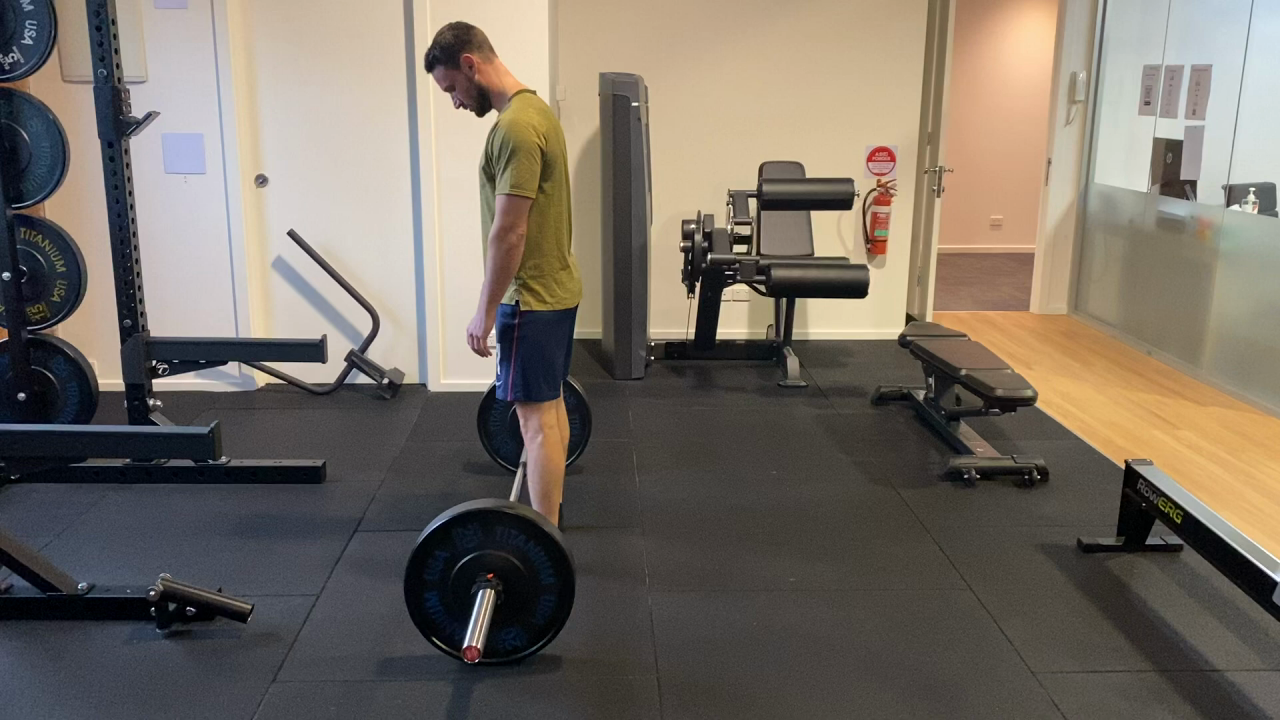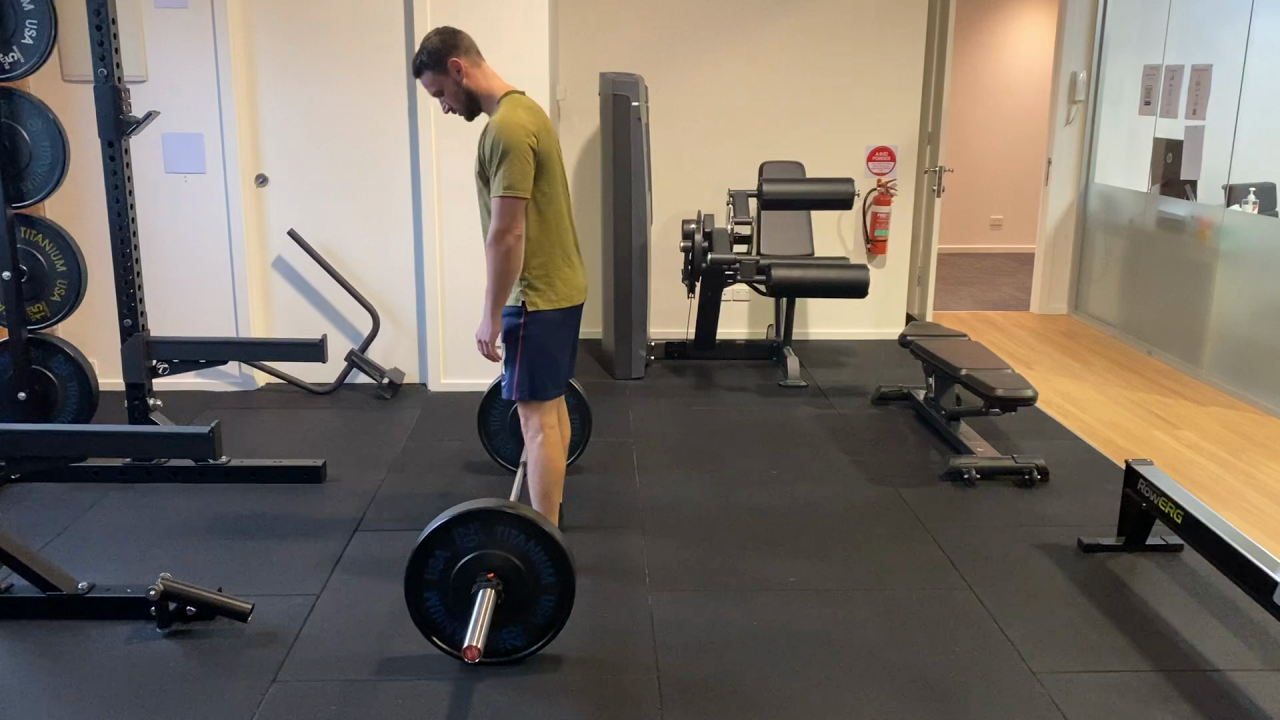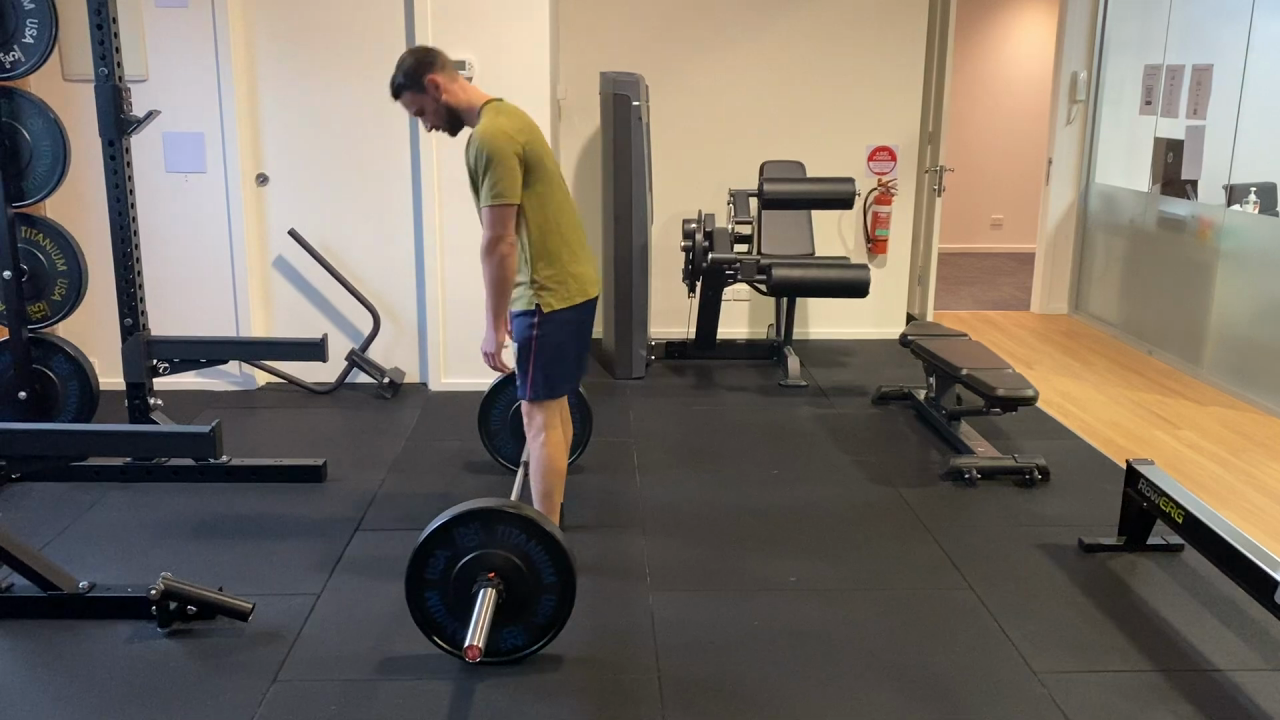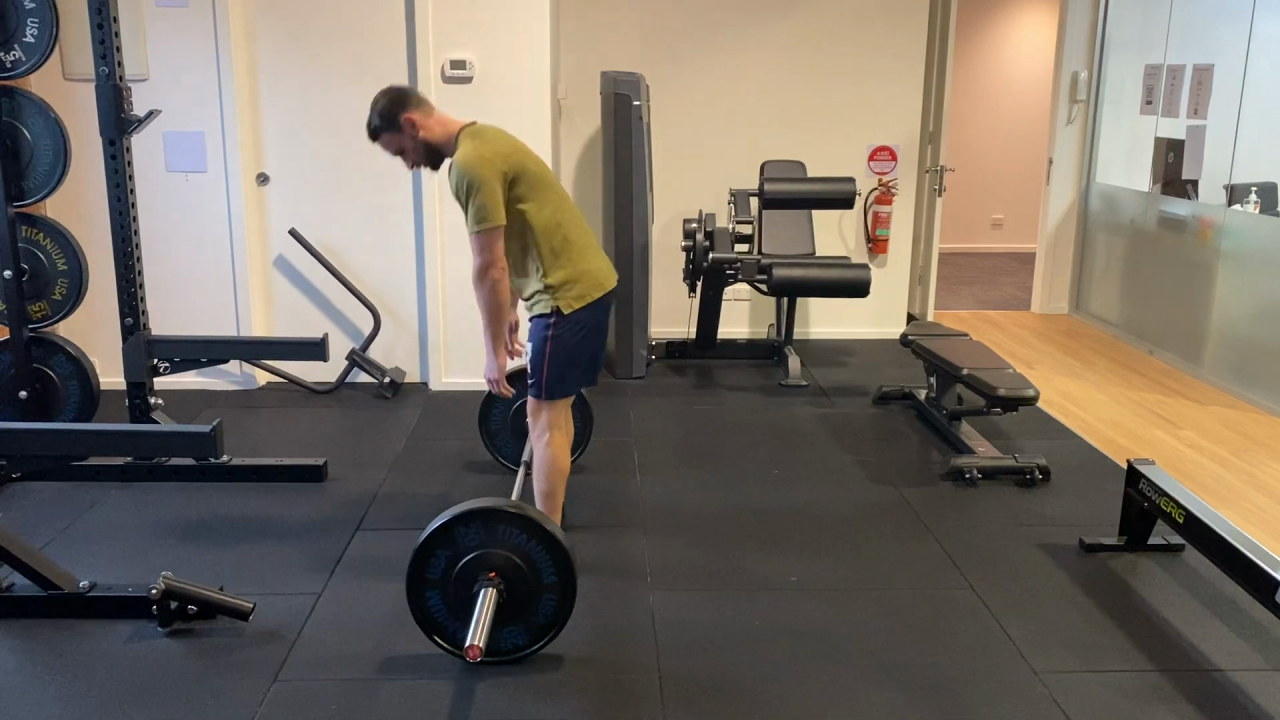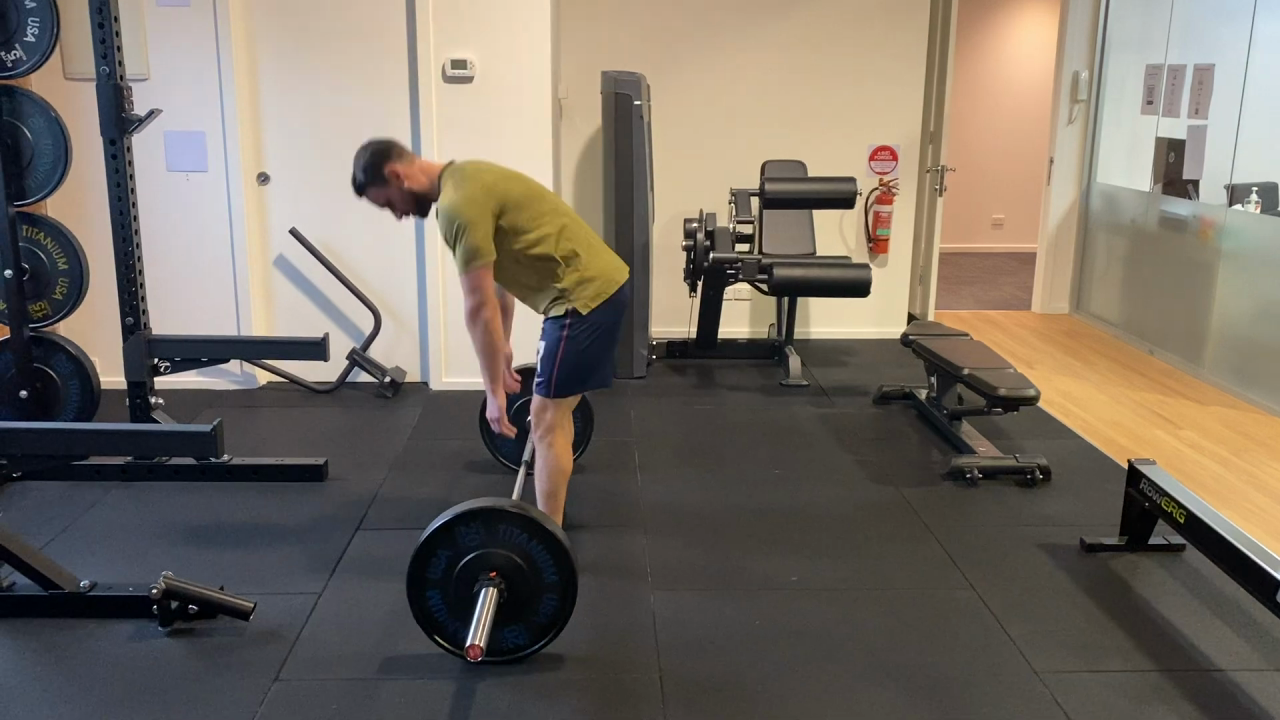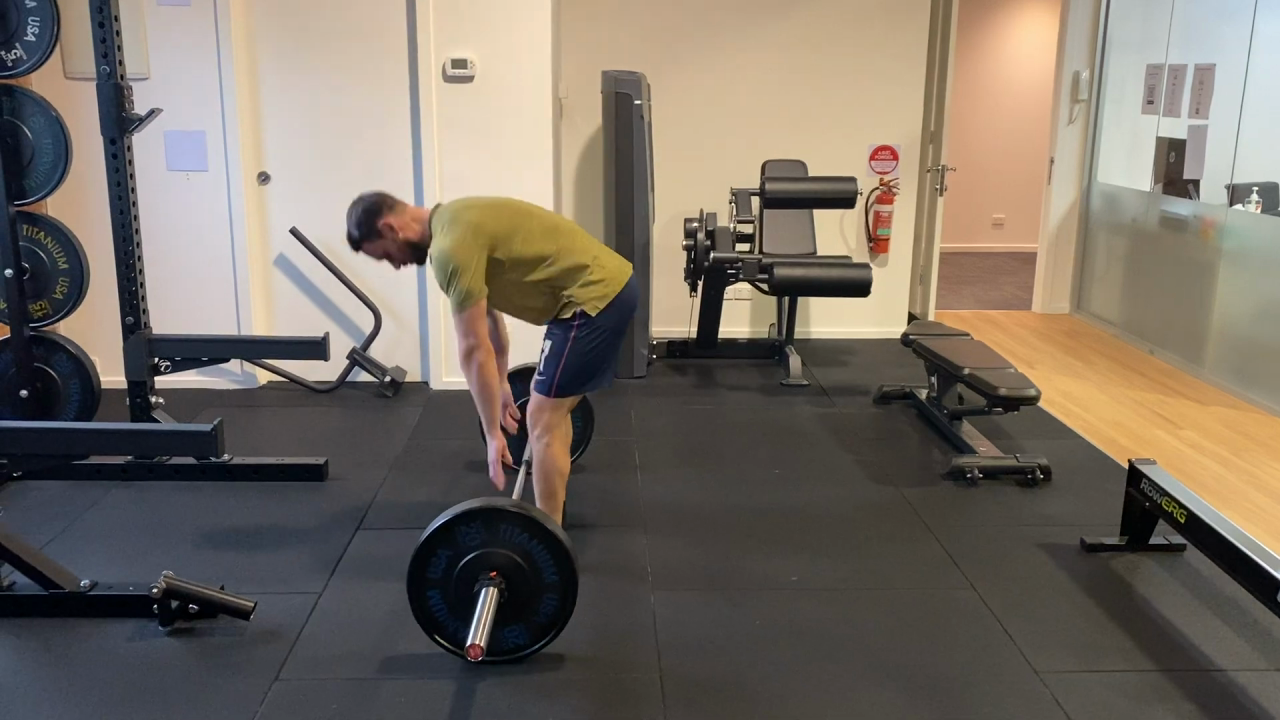
dt=0.1s
person 1, frame 1
left shoulder: (515, 126)
right shoulder: (531, 112)
left elbow: (509, 232)
left wrist: (485, 314)
left hip: (531, 297)
right hip: (552, 289)
left knee: (535, 415)
right knee: (549, 405)
right ankle: (549, 521)
person 1, frame 2
left shoulder: (505, 127)
right shoulder: (521, 113)
left elbow: (507, 234)
left wrist: (490, 318)
right wrist: (500, 308)
left hip: (536, 297)
right hip: (556, 289)
left knee: (536, 414)
right knee: (550, 406)
right ankle: (548, 521)
person 1, frame 3
left shoulder: (490, 137)
right shoulder: (503, 120)
left elbow: (499, 242)
left wrist: (494, 327)
right wrist: (510, 308)
left hip: (555, 292)
right hip: (563, 285)
left knee: (539, 414)
right knee: (551, 405)
right ankle: (549, 520)
person 1, frame 4
left shoulder: (471, 163)
right shoulder: (486, 144)
left elbow: (490, 268)
left wrist: (494, 352)
right wrist: (508, 320)
left hip: (569, 293)
right hip: (579, 283)
left knee: (545, 414)
right knee: (553, 408)
right ankle: (547, 520)
person 1, frame 5
left shoulder: (458, 205)
right shoulder: (463, 184)
left elbow: (480, 307)
right elbow: (495, 287)
left wrist: (494, 390)
right wrist: (503, 352)
left hip: (587, 296)
right hip: (601, 285)
left knee: (545, 421)
right knee: (554, 415)
right ankle: (554, 519)
person 1, frame 6
left shoulder: (451, 246)
right shoulder: (456, 224)
left elbow: (474, 349)
right elbow: (489, 322)
left wrist: (491, 430)
right wrist: (500, 389)
left hip: (595, 295)
right hip: (609, 284)
left knee: (542, 419)
right knee: (550, 413)
right ankle: (551, 520)
